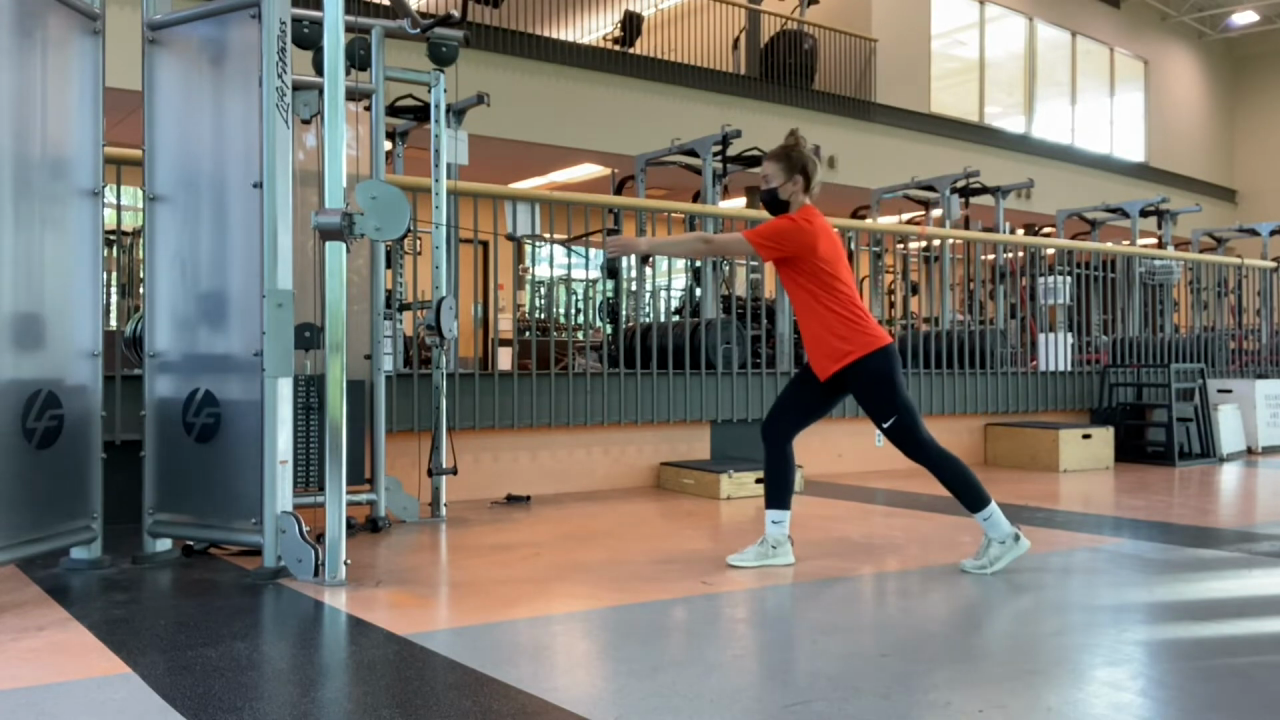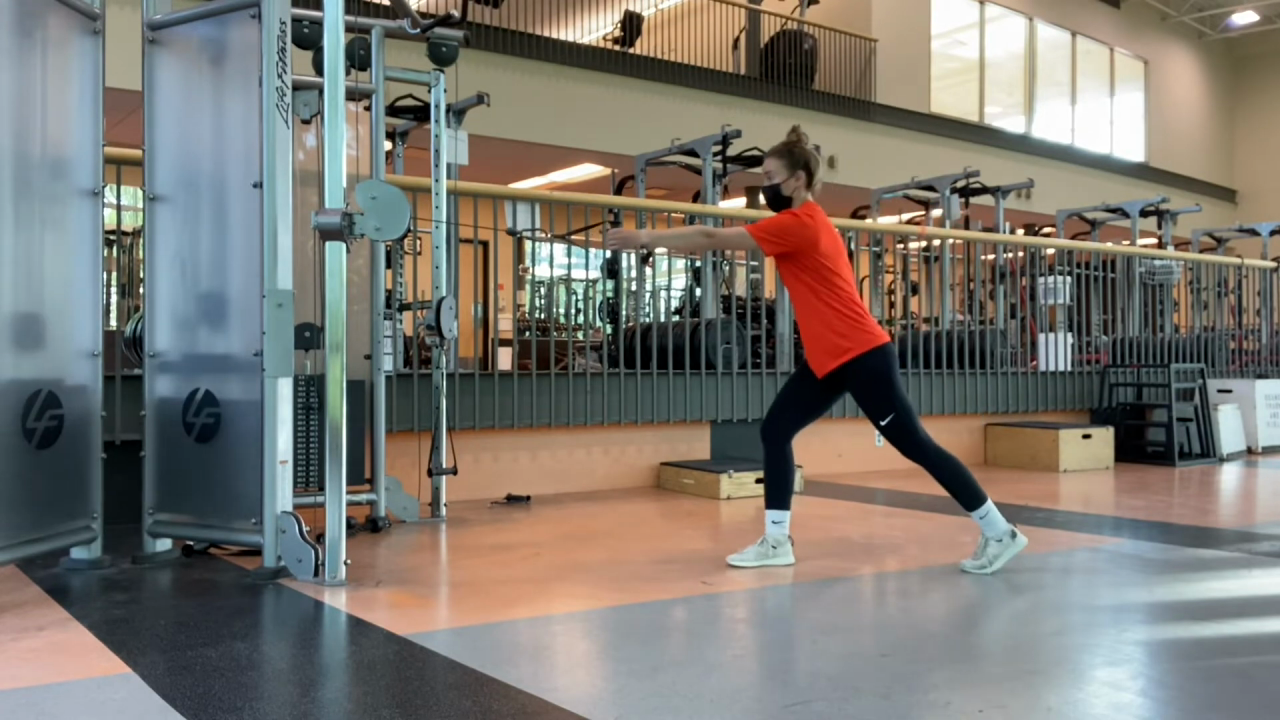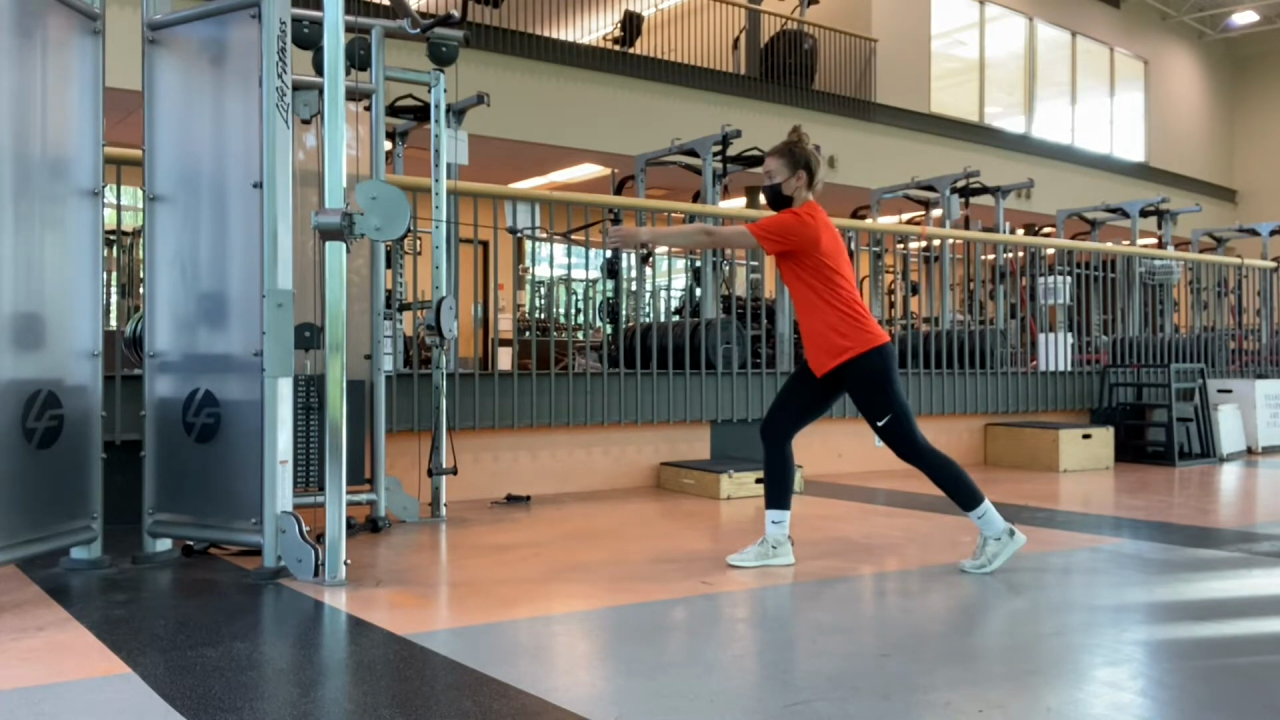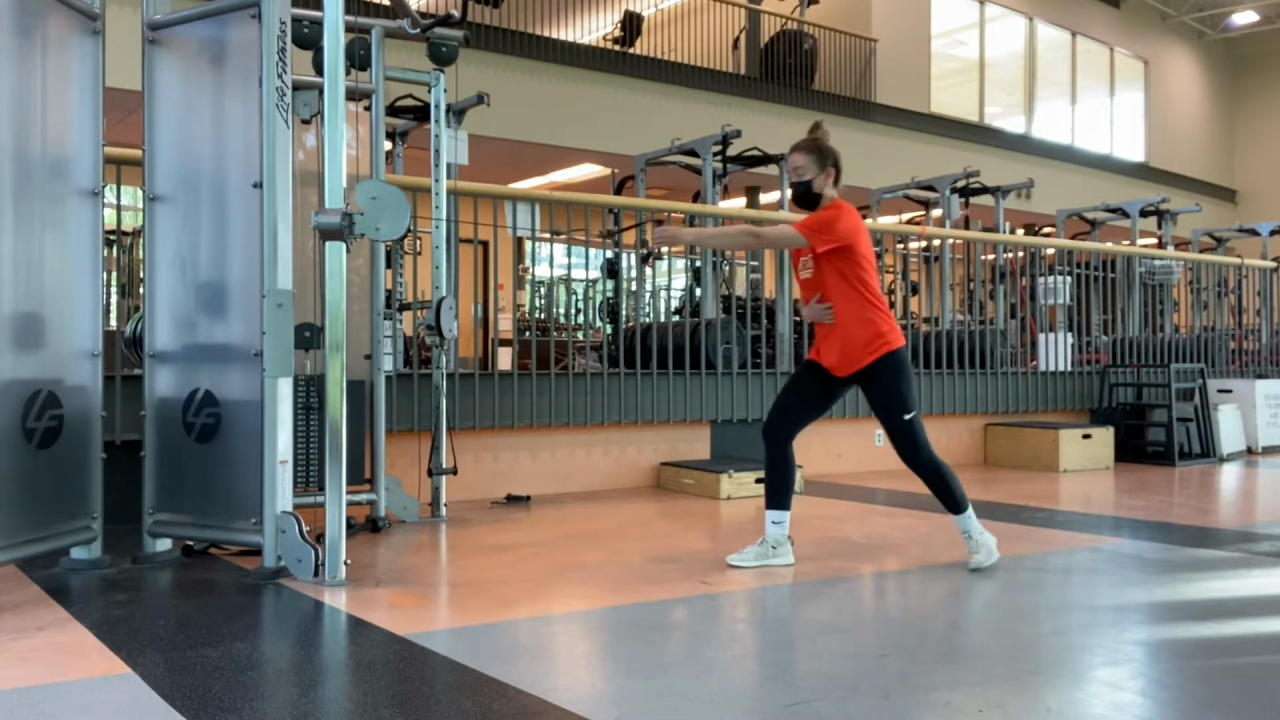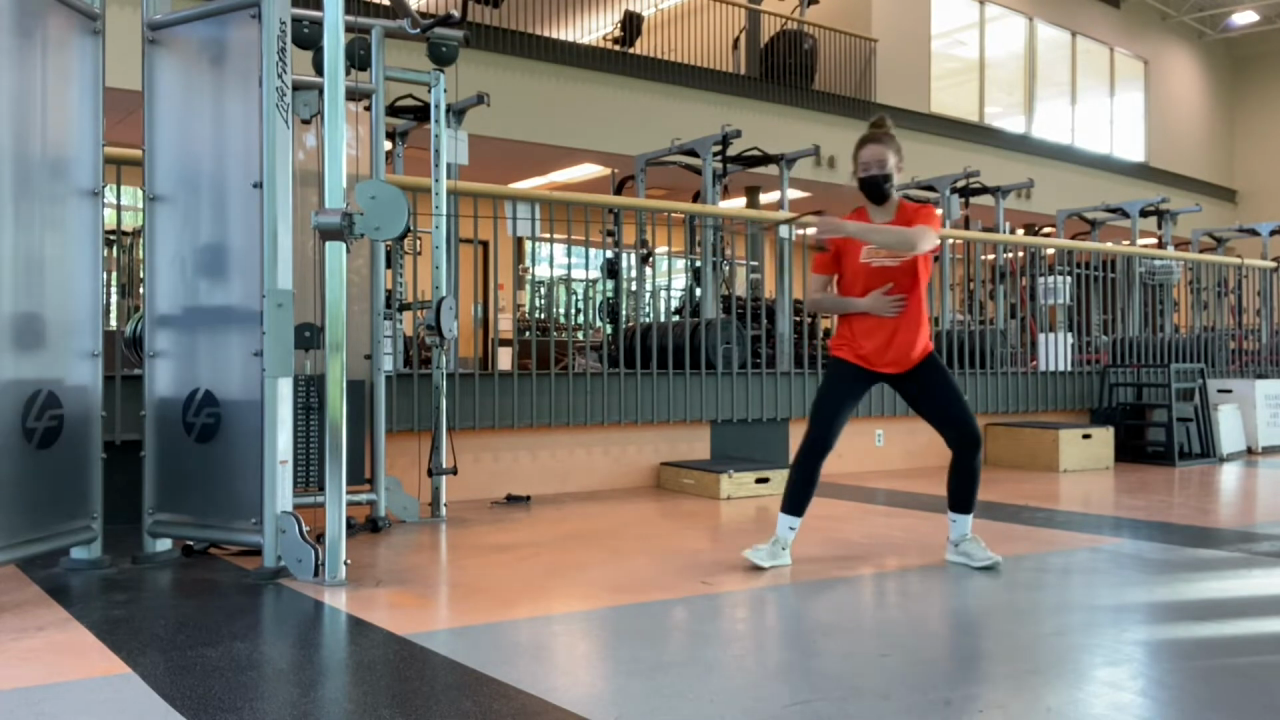
dt=0.3s
person 1, frame 1
left shoulder: (796, 229)
right shoulder: (803, 228)
left elbow: (712, 245)
left wrist: (642, 245)
left hip: (865, 358)
right hip: (829, 361)
left knee: (918, 447)
right knee: (775, 431)
left ankle: (1003, 534)
right ankle: (776, 541)
person 1, frame 2
left shoulder: (799, 223)
right shoulder: (801, 225)
left elbow: (713, 238)
left wrist: (644, 237)
left hip: (862, 355)
right hip: (827, 359)
left knee: (914, 444)
right knee: (774, 432)
left ankle: (1000, 532)
right ankle: (776, 541)
person 1, frame 3
left shoulder: (800, 222)
right shoulder: (801, 224)
left elbow: (713, 236)
left wrist: (645, 234)
left hip: (862, 356)
right hip: (826, 359)
left knee: (910, 447)
right knee: (774, 431)
left ankle: (997, 531)
right ankle: (776, 541)
person 1, frame 4
left shoulder: (842, 218)
right shoulder: (803, 233)
left elbow: (760, 238)
left wrist: (690, 237)
right wrist: (809, 311)
left hip: (881, 354)
right hip: (826, 360)
left knee: (916, 452)
right knee: (776, 433)
left ankle: (974, 531)
right ankle: (775, 541)
person 1, frame 5
left shoulder: (921, 216)
right shoulder: (842, 230)
left elbow: (915, 243)
right elbow: (815, 299)
left wrist: (849, 228)
right wrist: (862, 304)
left hip: (915, 356)
right hip: (853, 357)
left knee: (968, 438)
right knee: (818, 440)
left ankle: (960, 538)
right ankle: (782, 541)
